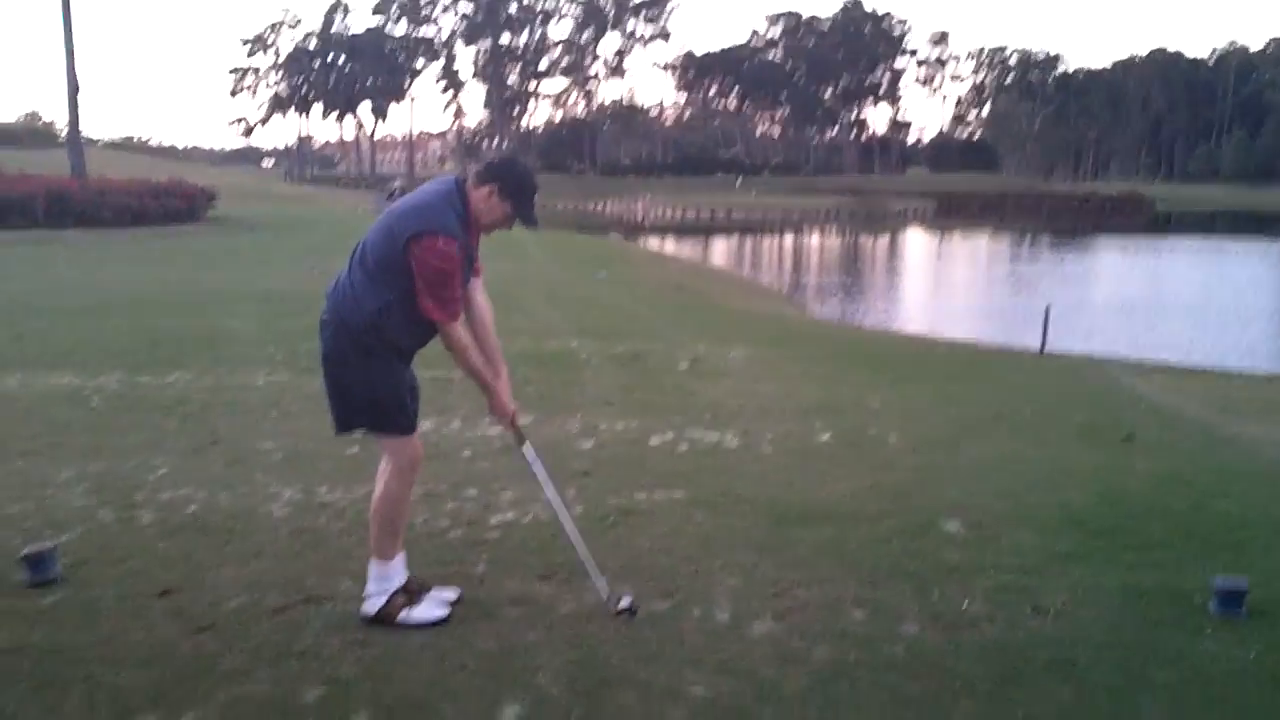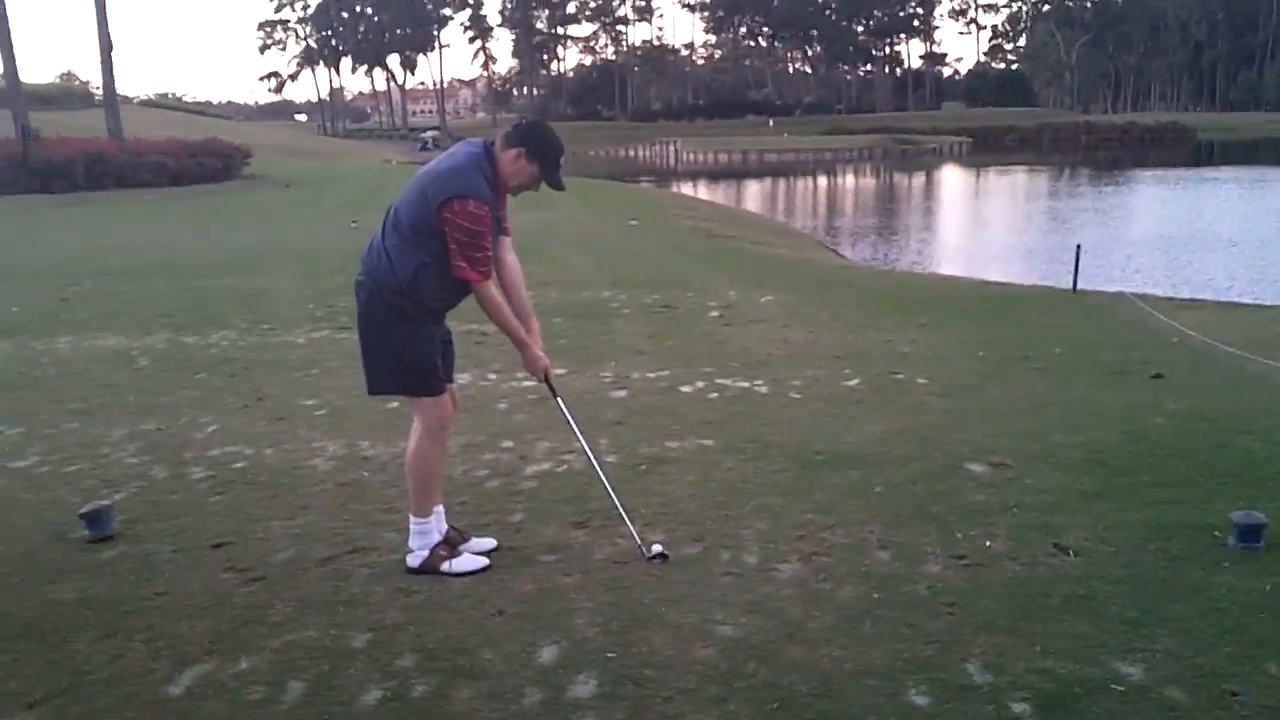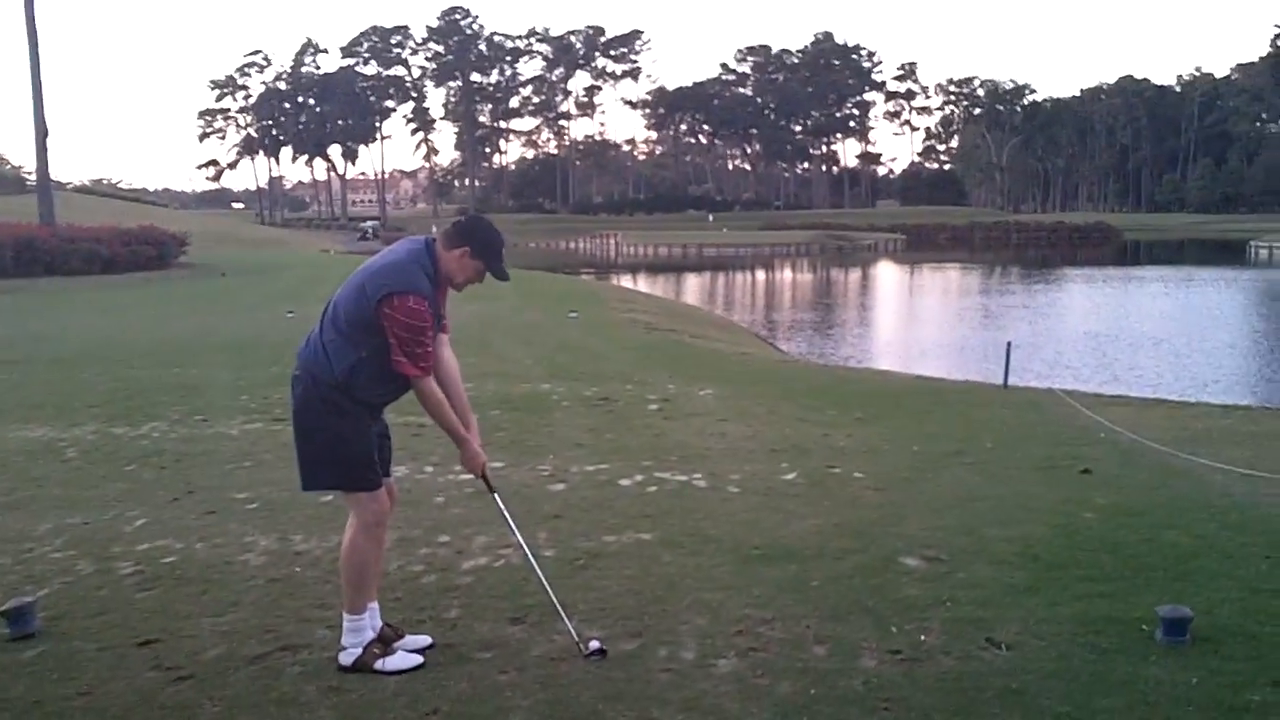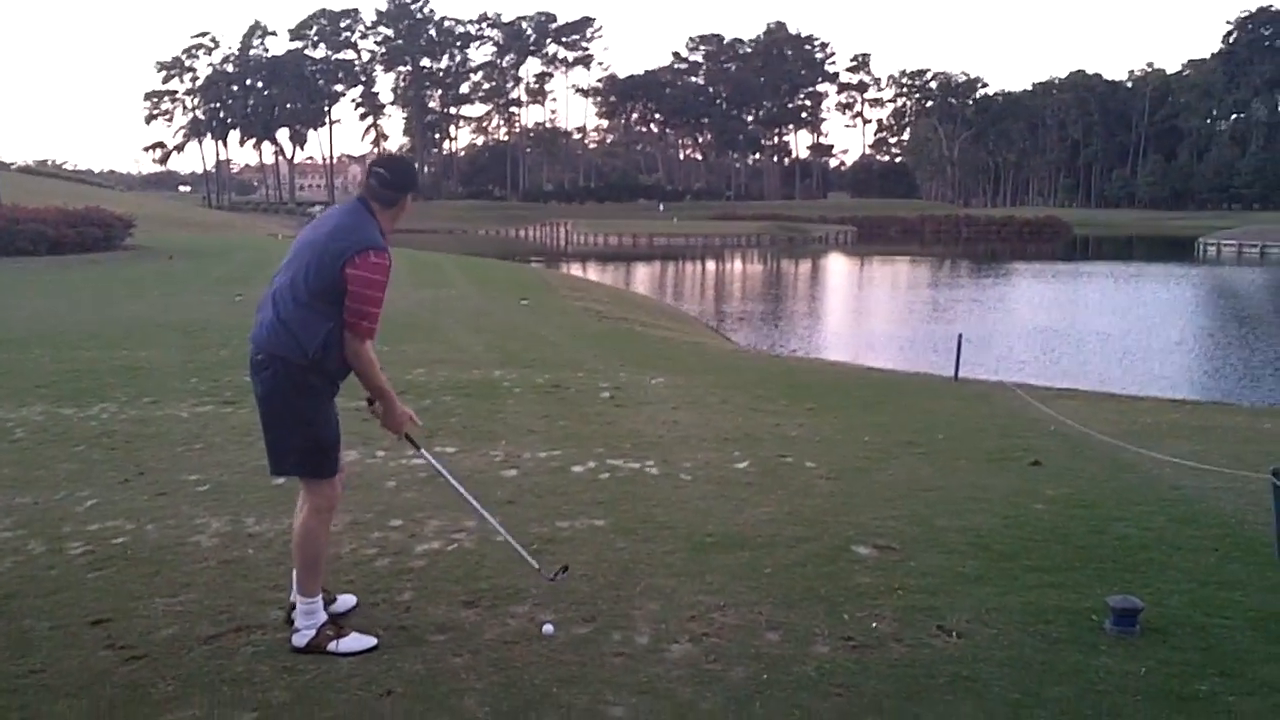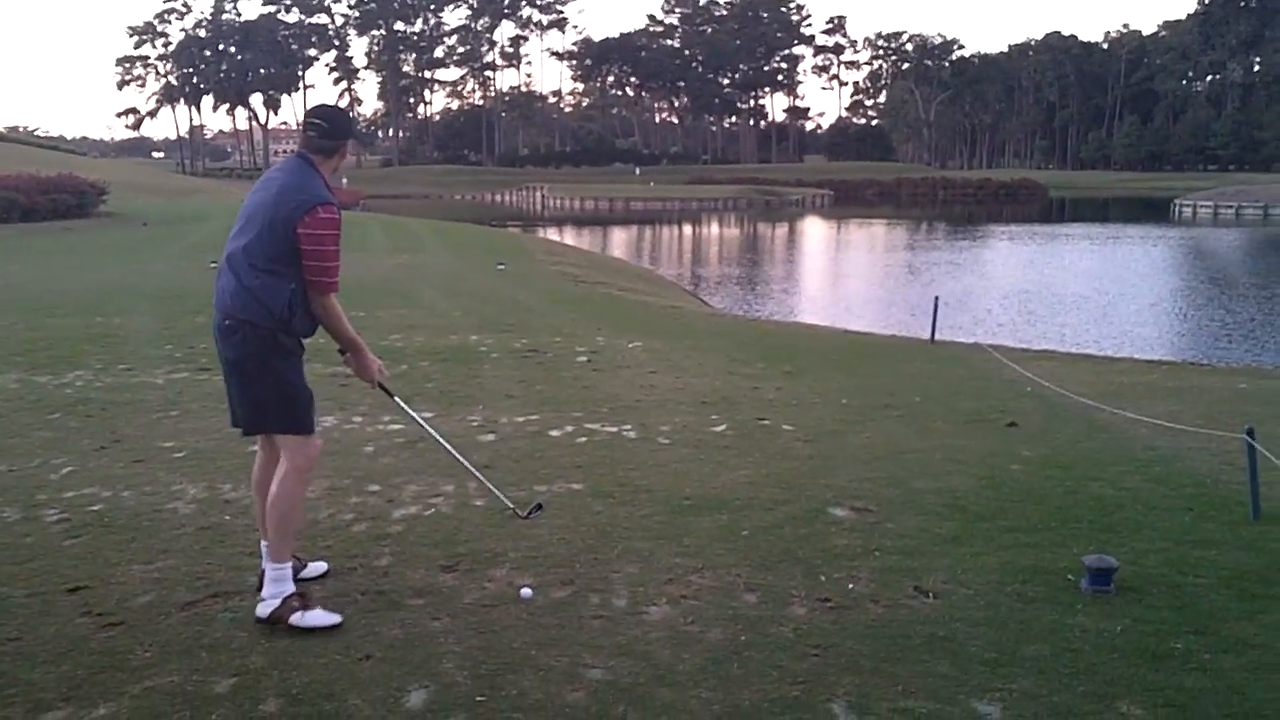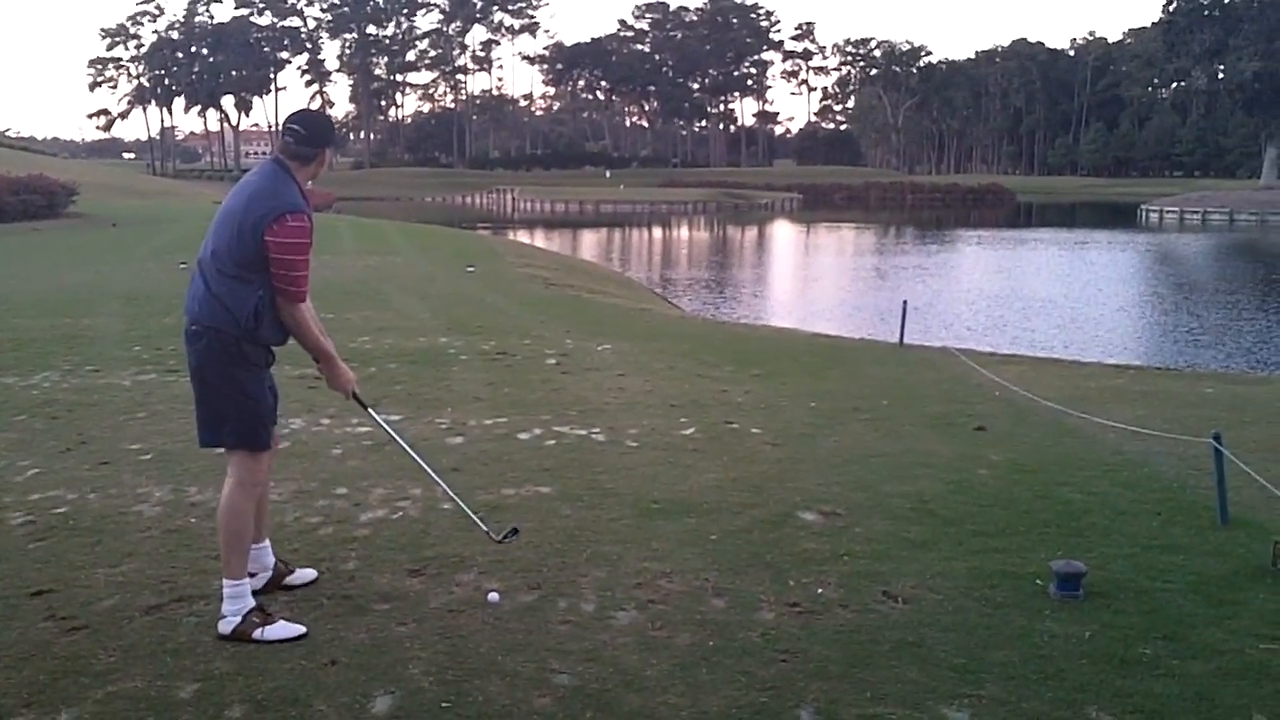
dt=0.5s
person 1, frame 1
left shoulder: (458, 206)
right shoulder: (437, 230)
left elbow: (474, 293)
right elbow: (448, 327)
left wrist: (500, 372)
right wrist: (492, 391)
left hip: (381, 336)
right hip: (360, 339)
left knee: (404, 451)
right knee: (403, 454)
left ankle: (395, 576)
right ankle: (380, 593)
person 1, frame 2
left shoulder: (484, 163)
right shoulder: (467, 193)
left elbow: (503, 252)
right elbow: (482, 285)
left wrist: (532, 328)
right wrist: (526, 348)
left hip: (416, 296)
right hip: (394, 301)
left knee: (441, 406)
right knee: (433, 413)
left ankle: (436, 527)
right ankle: (422, 545)
person 1, frame 3
left shoulder: (423, 258)
right shoulder: (409, 290)
left elbow: (441, 350)
right elbow: (421, 381)
left wrist: (471, 424)
right wrist: (464, 443)
left hip: (352, 391)
right hip: (330, 396)
left knee: (382, 500)
right knee: (370, 509)
left ankle: (370, 623)
right ankle: (356, 643)
person 1, frame 4
left shoulder: (338, 220)
right shoulder: (369, 250)
right elbow: (356, 344)
left wrist: (380, 395)
right wrist: (389, 404)
left hip: (283, 361)
right hip: (294, 372)
left knee: (323, 478)
right knee: (322, 492)
left ankle: (305, 595)
right ankle: (309, 625)
person 1, frame 5
left shoulder: (278, 178)
right shoulder: (318, 205)
right elbow: (320, 297)
left wrist: (348, 344)
right wrist: (359, 353)
left hip: (241, 323)
right hip: (263, 335)
left knee: (274, 443)
right knee: (300, 454)
left ankle: (276, 559)
right ankle: (276, 595)
person 1, frame 6
left shoulder: (261, 182)
right shoulder: (289, 212)
left elbow: (291, 293)
right elbow: (290, 307)
left wrist: (327, 346)
right wrist: (330, 364)
left hip: (223, 332)
right hip: (230, 343)
left knee: (261, 447)
right knee: (248, 467)
left ankle: (260, 565)
right ankle: (236, 610)
